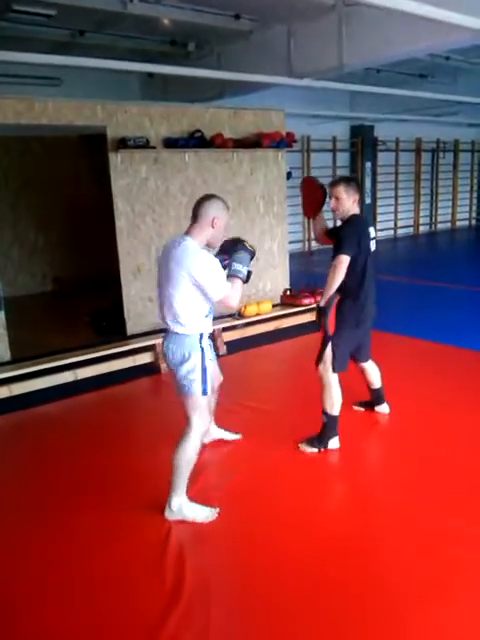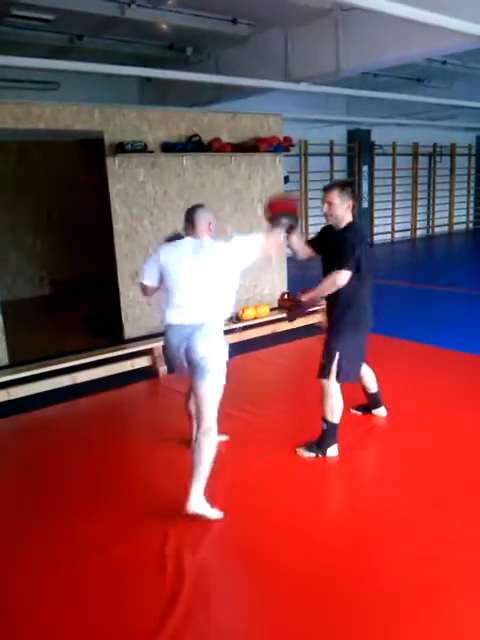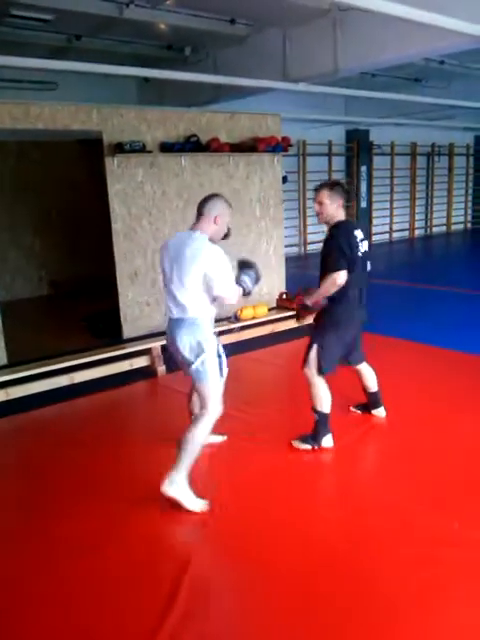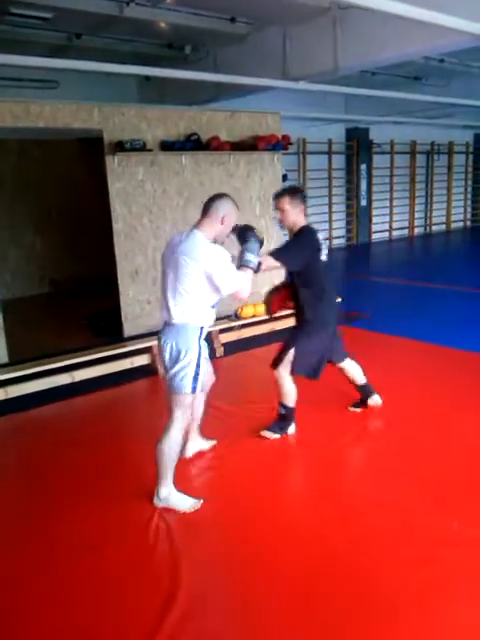
dt=0.3s
person 1, frame 1
left shoulder: (174, 247)
right shoulder: (199, 259)
right elbow: (231, 300)
left wrist: (220, 259)
right wrist: (239, 264)
left hip: (189, 338)
right hip: (190, 344)
left knee: (214, 380)
right knee: (196, 426)
left ankle: (211, 429)
right ankle: (177, 503)
person 1, frame 2
left shoulder: (164, 252)
right shoulder: (224, 249)
left elbow: (147, 289)
right elbow: (269, 242)
right wrist: (280, 233)
left hip: (175, 335)
right hip: (206, 336)
left knee: (197, 387)
right knee: (209, 417)
left ankle: (200, 438)
right ankle: (197, 496)
person 1, frame 3
left shoulder: (173, 243)
right shoulder: (211, 254)
right elbow: (229, 298)
right wrist: (245, 279)
left hip: (178, 327)
right hip: (197, 331)
left knee: (201, 385)
right knee: (212, 410)
left ankle: (201, 435)
right ankle: (176, 481)
person 1, frame 4
left shoulder: (178, 241)
right shoulder: (209, 254)
right elbow: (242, 291)
right wrist: (249, 252)
left hip: (180, 330)
right hip: (187, 336)
left knee: (206, 381)
right knee: (180, 418)
left ankle: (194, 440)
right ankle: (165, 492)
person 2, frame 1
left shoulder: (350, 226)
right shoulder: (361, 226)
left elbow: (340, 264)
right elbow: (322, 237)
left wrist: (324, 301)
right wrist: (316, 211)
left hip: (349, 311)
right hip: (363, 308)
left knee: (327, 369)
right knee: (362, 358)
left ankle: (329, 436)
right ankle: (379, 402)
person 2, frame 2
left shoulder: (353, 236)
right shoulder: (331, 233)
left elbow: (340, 277)
right elbow: (303, 251)
left wrist: (305, 299)
left hip: (349, 318)
right hip: (355, 316)
left knee: (330, 379)
right knee: (356, 363)
left ankle: (328, 443)
right ankle: (376, 405)
person 2, frame 3
left shoulder: (337, 236)
right shoulder: (355, 231)
left elbow: (338, 278)
left wrist: (309, 300)
left hip: (337, 316)
right hip: (354, 312)
left knee: (312, 370)
right knee: (358, 361)
left ankle: (322, 434)
right ankle: (375, 405)
person 2, frame 4
left shoulder: (302, 240)
right shoulder: (307, 236)
left elbow: (268, 262)
right wrist: (285, 288)
left hip: (314, 320)
right hip: (325, 313)
left knee: (282, 370)
right knee: (340, 359)
left ankle: (286, 422)
right ankle: (370, 396)
